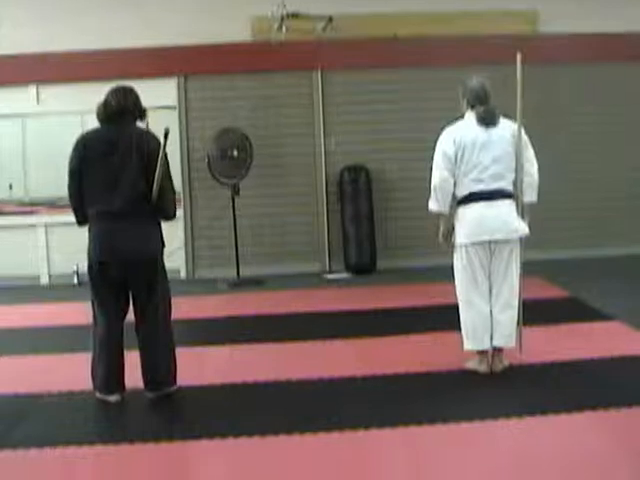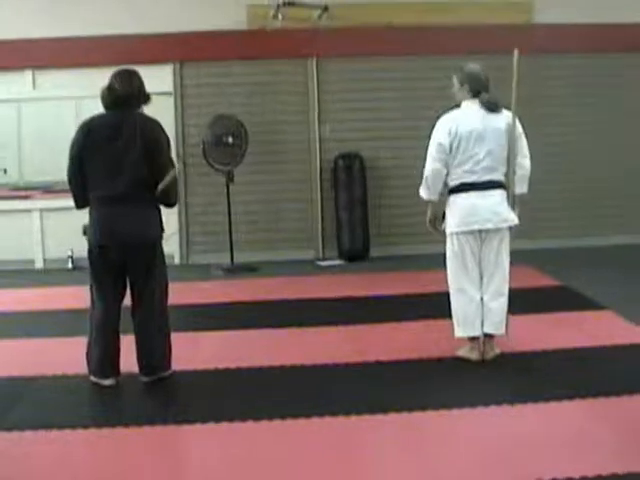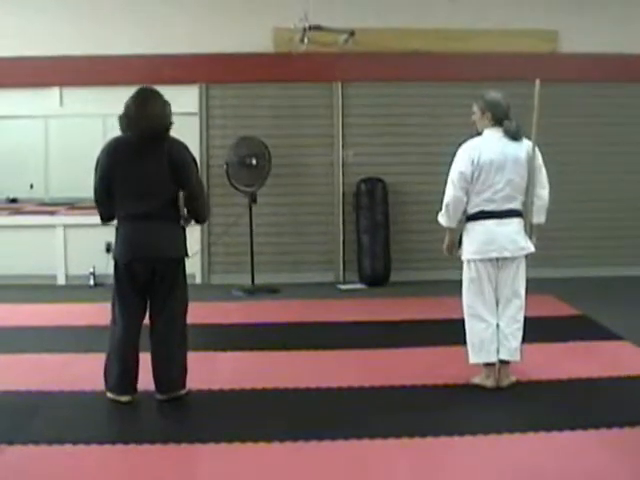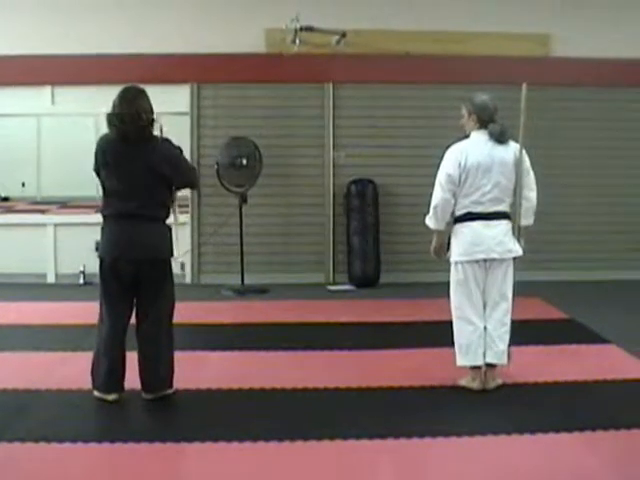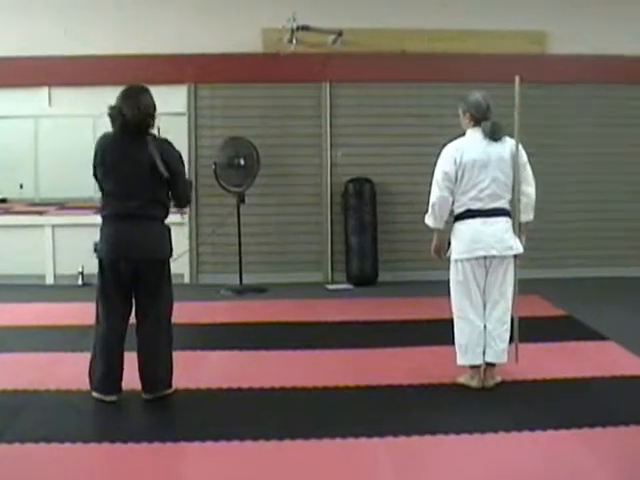
dt=0.4s
person 1, frame 1
left shoulder: (84, 144)
right shoulder: (147, 141)
left elbow: (76, 196)
right elbow: (164, 192)
right wrist: (166, 211)
left hip: (102, 239)
right hip: (142, 238)
left knee: (107, 316)
right knee: (153, 314)
left ankle: (108, 386)
right ankle: (159, 382)
person 1, frame 2
left shoulder: (88, 129)
right shoulder: (150, 128)
left elbow: (75, 178)
right elbow: (166, 180)
right wrist: (168, 199)
left hip: (103, 224)
right hip: (142, 223)
left knee: (104, 300)
right knee: (149, 299)
left ankle: (102, 370)
right ankle: (154, 367)
person 1, frame 3
left shoulder: (113, 150)
right shoulder: (176, 150)
left elbow: (102, 198)
right elbow: (196, 199)
right wrist: (195, 216)
left hip: (129, 241)
right hip: (167, 241)
left knee: (125, 317)
right knee: (169, 317)
left ankle: (120, 386)
right ankle: (170, 385)
person 1, frame 4
left shoulder: (105, 146)
right shoulder: (161, 149)
right elbow: (190, 179)
left hip: (115, 239)
right hip: (152, 240)
left knee: (112, 315)
right knee: (155, 316)
left ankle: (107, 385)
right ankle: (156, 384)
person 1, frame 5
left shoulder: (104, 145)
right shoulder: (161, 149)
right elbow: (182, 194)
right wrist: (176, 197)
left hip: (114, 238)
right hip: (151, 239)
left knee: (110, 316)
right knee: (154, 315)
left ankle: (105, 386)
right ankle: (155, 384)
person 2, frame 1
left shoulder: (453, 134)
right shoulder: (512, 130)
left elbow: (442, 181)
right elbow: (529, 173)
left wrist: (444, 221)
right wrist: (524, 211)
left hip: (472, 217)
right hip: (505, 214)
left knee: (473, 289)
right knee: (505, 287)
left ankle: (481, 355)
right ankle: (499, 354)
person 2, frame 2
left shoulder: (450, 121)
right shoulder: (507, 119)
left elbow: (435, 168)
right elbow: (522, 163)
left wrist: (432, 205)
right wrist: (514, 199)
left hip: (462, 206)
right hip: (496, 203)
left knee: (464, 277)
right knee: (496, 274)
left ankle: (473, 343)
right ankle: (490, 342)
person 2, frame 3
left shoulder: (471, 149)
right shoulder: (527, 148)
left elbow: (455, 195)
right elbow: (540, 193)
left wrist: (450, 232)
right wrist: (531, 228)
left hip: (480, 233)
right hip: (513, 231)
left knee: (480, 304)
right knee: (511, 301)
left ankle: (488, 370)
right ankle: (505, 369)
person 2, frame 4
left shoulder: (459, 151)
right shoulder: (514, 151)
left elbow: (443, 198)
right elbow: (528, 196)
left wrist: (439, 235)
right wrist: (519, 230)
left hip: (468, 235)
right hip: (501, 233)
left knee: (468, 306)
right knee: (499, 304)
left ankle: (474, 373)
right ankle: (491, 372)
person 2, frame 5
left shoulder: (455, 150)
right shoulder: (511, 147)
left elbow: (440, 196)
right elbow: (527, 192)
left wrist: (438, 234)
right wrist: (520, 229)
left hip: (468, 233)
right hip: (501, 231)
left knee: (468, 304)
right knee: (499, 302)
left ankle: (473, 371)
right ankle: (491, 370)
